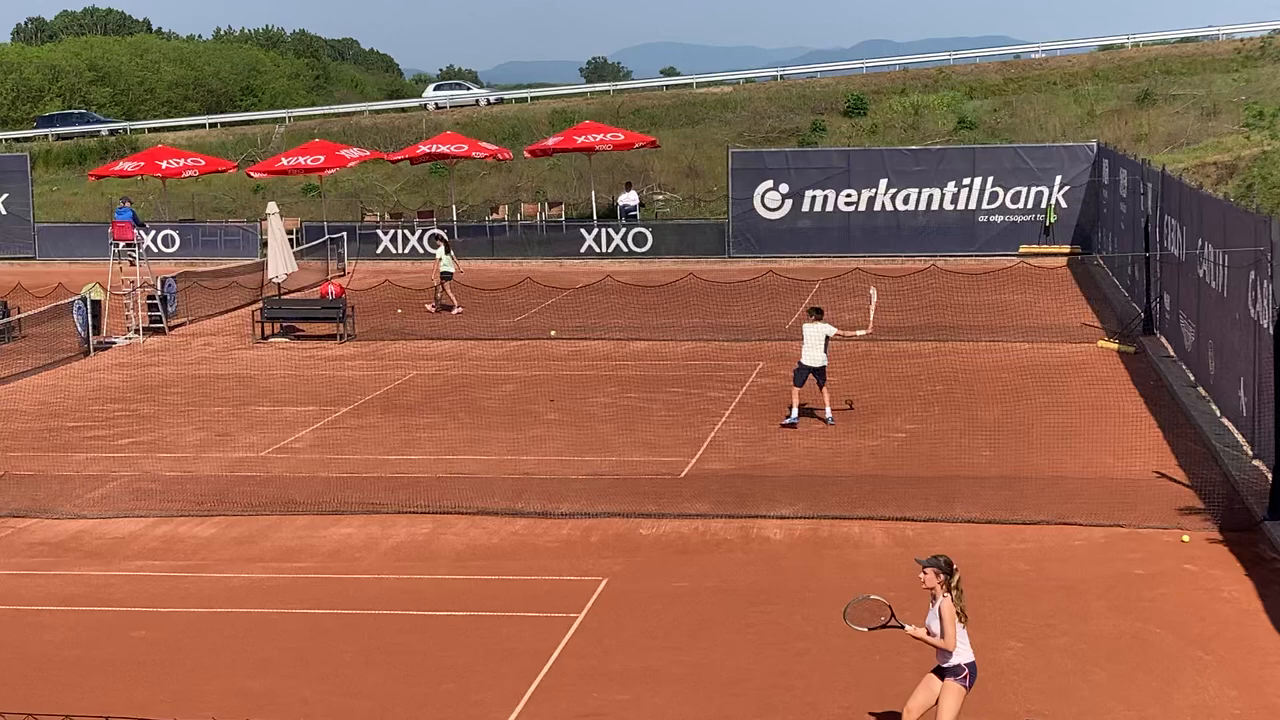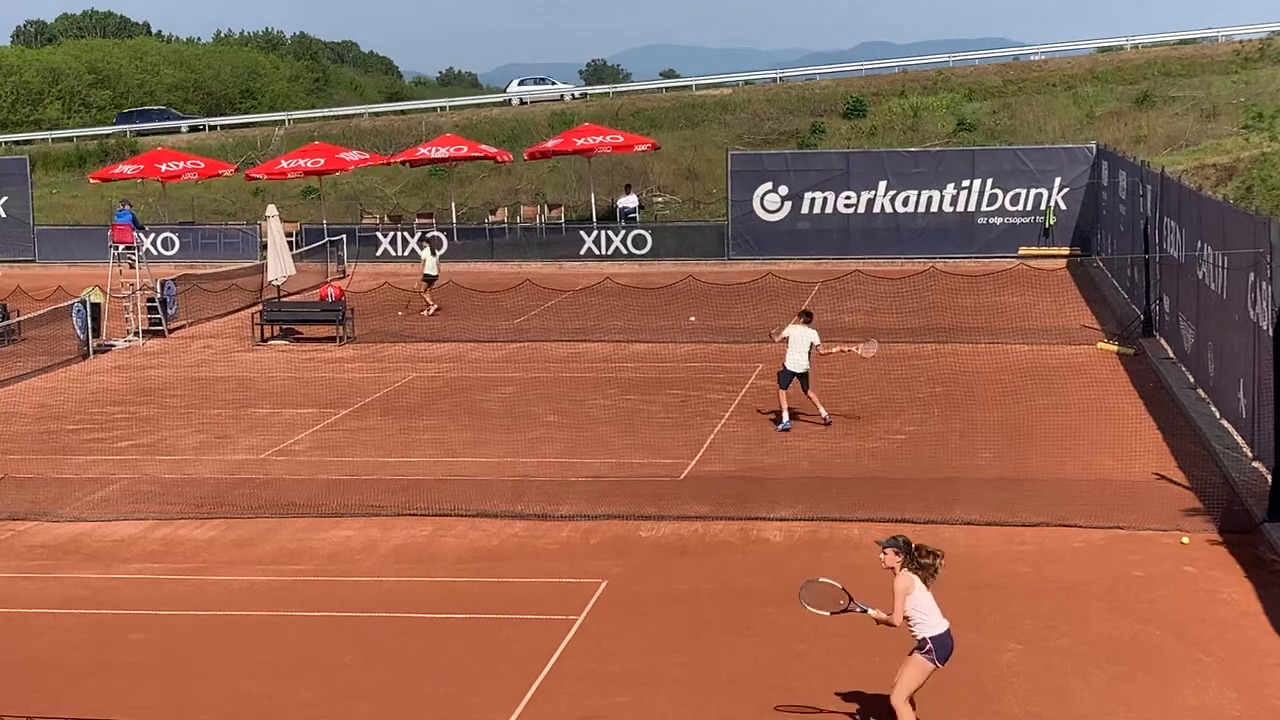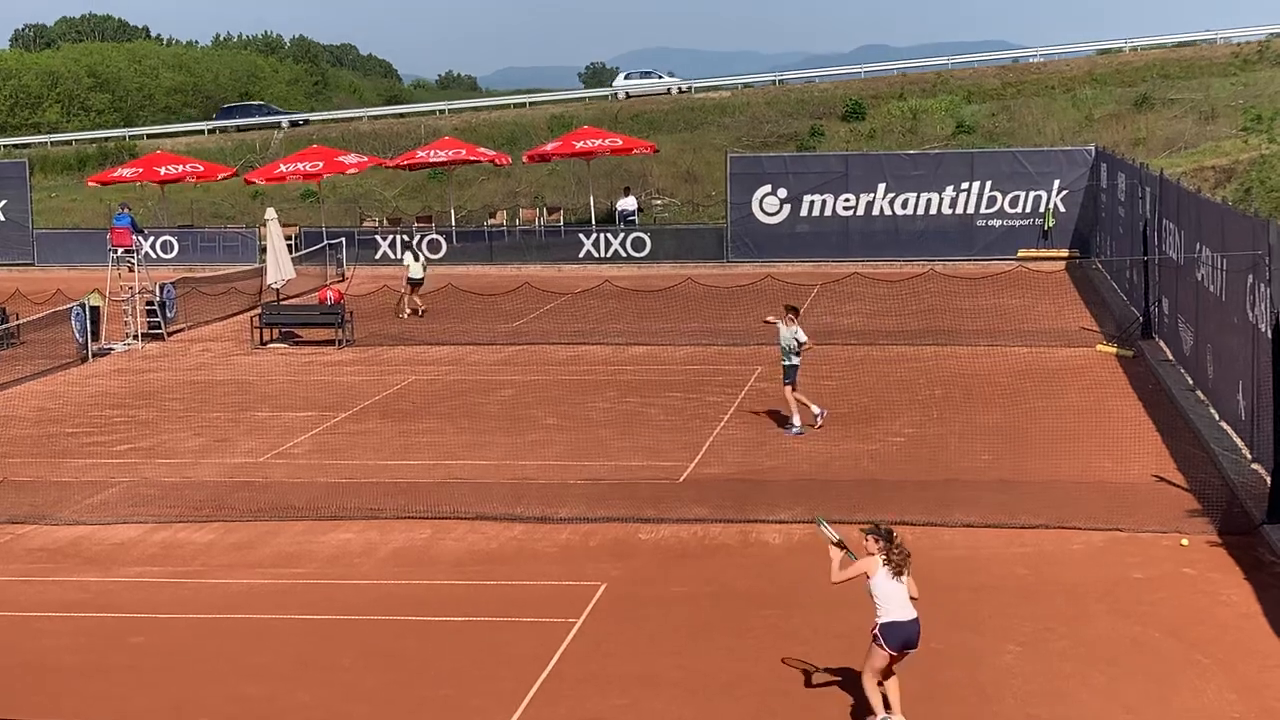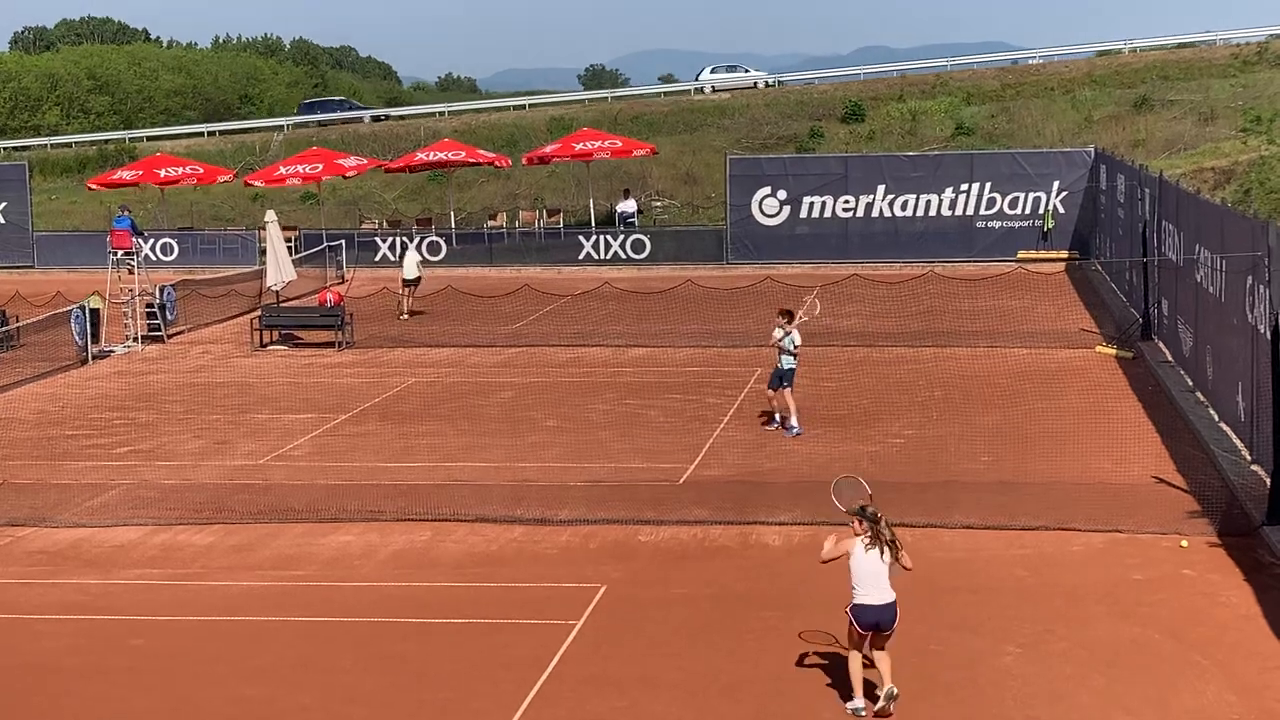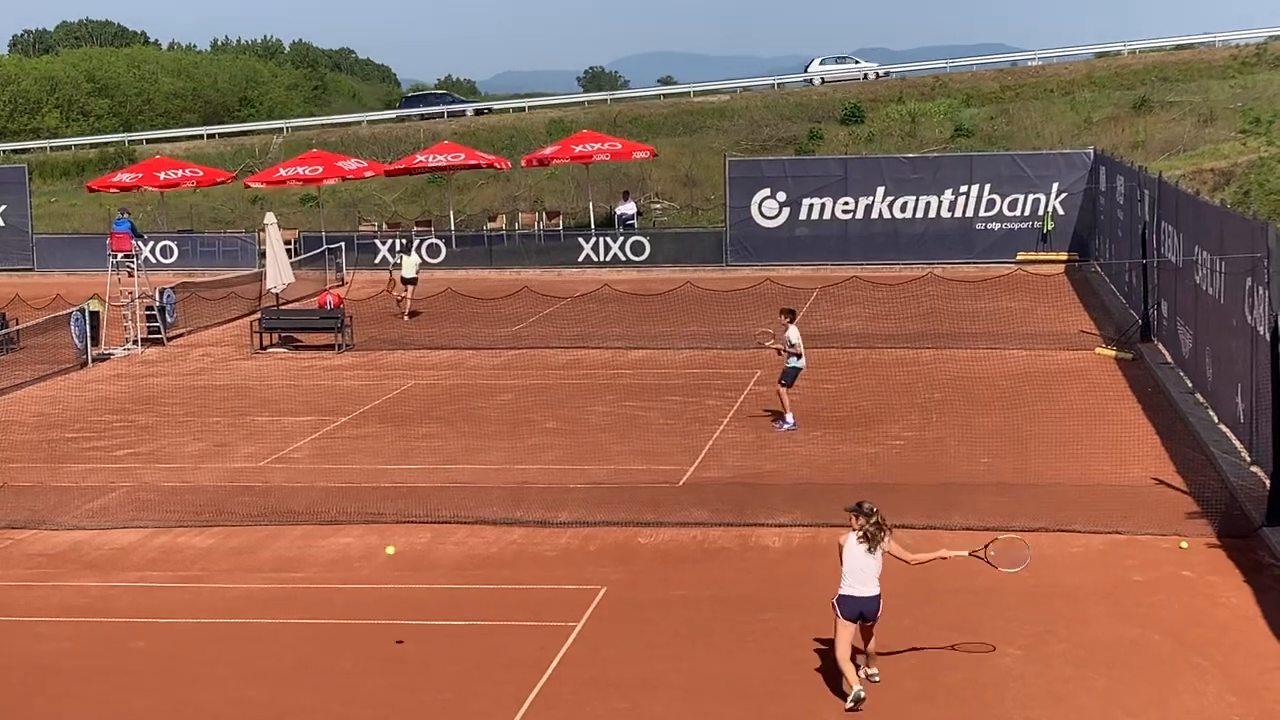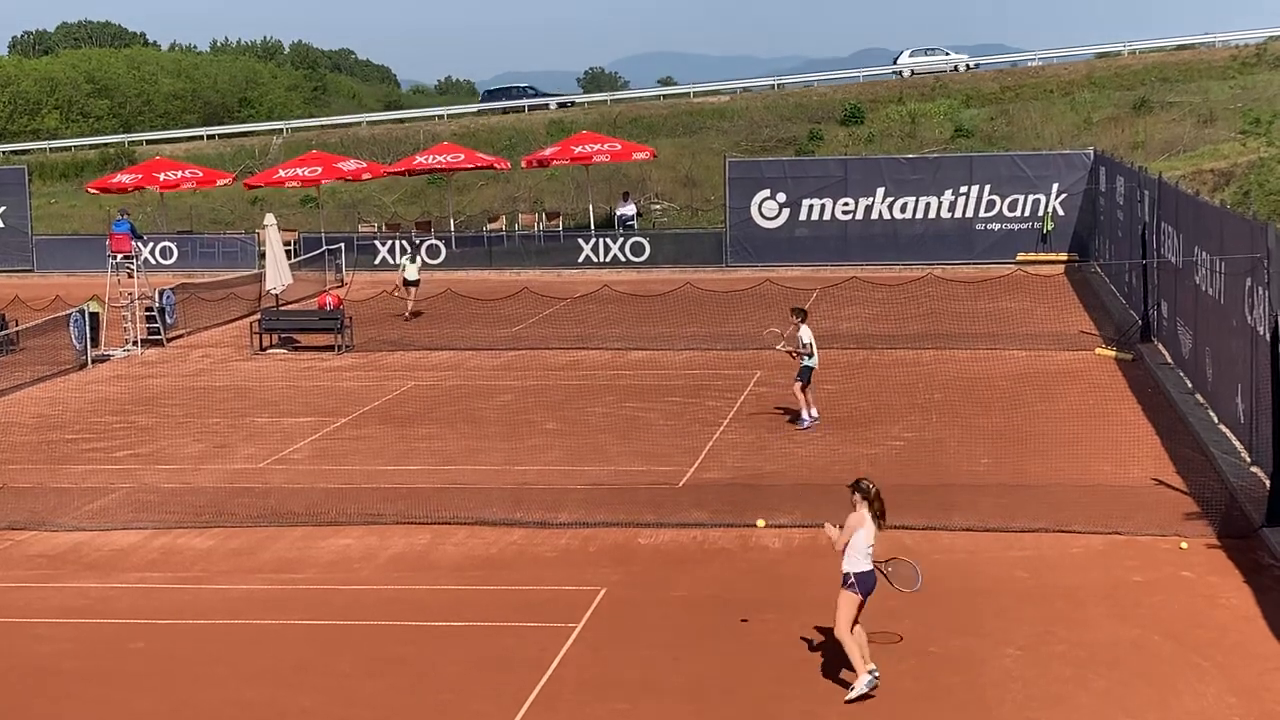
dt=0.3s
person 1, frame 1
left shoulder: (946, 604)
right shoulder: (935, 599)
left elbow: (949, 645)
left wrist: (919, 636)
right wrist: (921, 632)
left hip: (961, 671)
right hip: (943, 668)
person 1, frame 2
left shoulder: (901, 580)
right shoulder: (913, 575)
left elbow: (897, 621)
left wrist: (880, 618)
right wrist: (885, 616)
left hip: (934, 645)
right hip: (933, 641)
left knee: (897, 699)
right knee: (898, 685)
person 1, frame 3
left shoulder: (870, 562)
right shoulder: (901, 563)
left elbow: (836, 578)
right elbow: (914, 594)
left wrist: (836, 559)
left hip: (890, 629)
right hip: (912, 627)
left knee: (868, 679)
right knee: (886, 670)
person 1, frame 4
left shoulder: (850, 544)
right shoulder: (888, 544)
left elbow: (823, 558)
right elbow: (909, 565)
left wrist: (828, 546)
left hip: (863, 610)
right hip: (888, 609)
left knee: (855, 652)
right knee: (879, 649)
left ankle: (859, 702)
right ankle: (888, 688)
person 1, frame 5
left shoulder: (844, 540)
right shoulder: (883, 540)
right elbow: (912, 558)
right wrist: (943, 554)
left hip: (847, 601)
right hip: (872, 601)
left knee: (842, 655)
right knee: (867, 632)
left ankle: (856, 689)
right ankle: (871, 669)
person 1, frame 6
left shoulder: (856, 517)
right shoulder: (869, 517)
left elbow: (839, 547)
left wrist: (831, 533)
left hip: (857, 578)
right hip: (865, 576)
left knee: (841, 631)
right knee: (852, 623)
left ankle: (864, 677)
right ankle: (869, 667)
